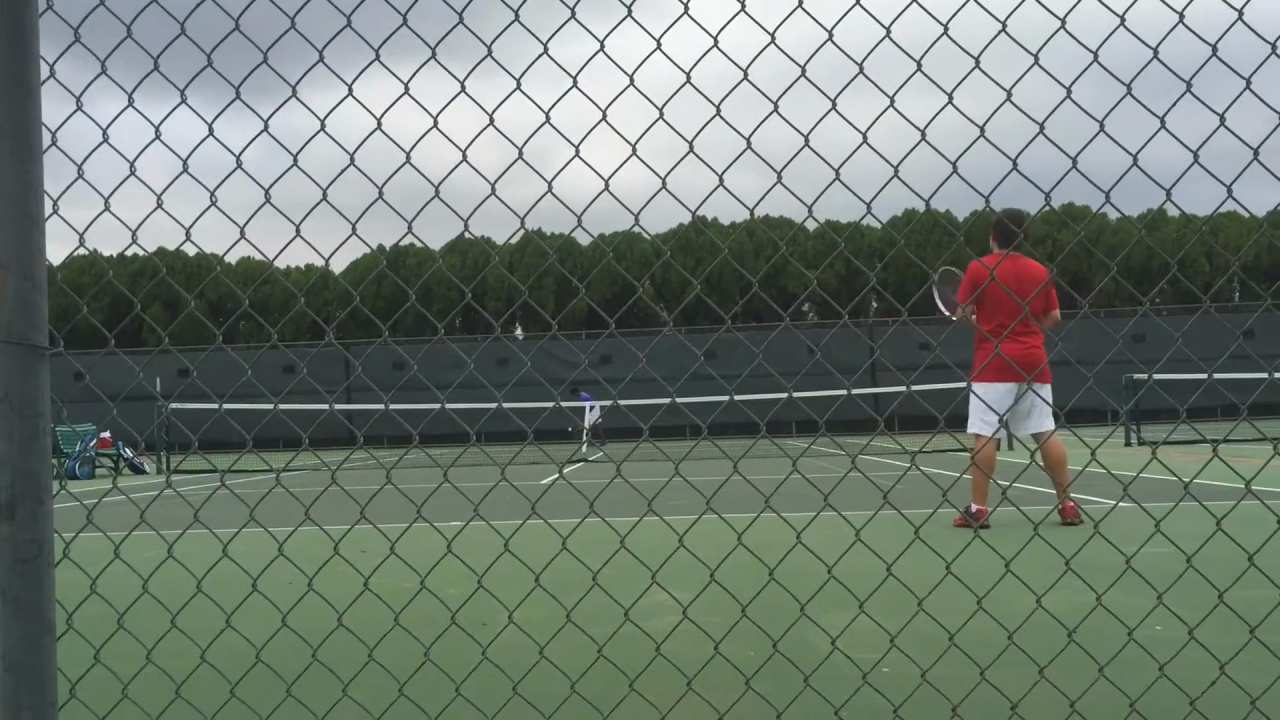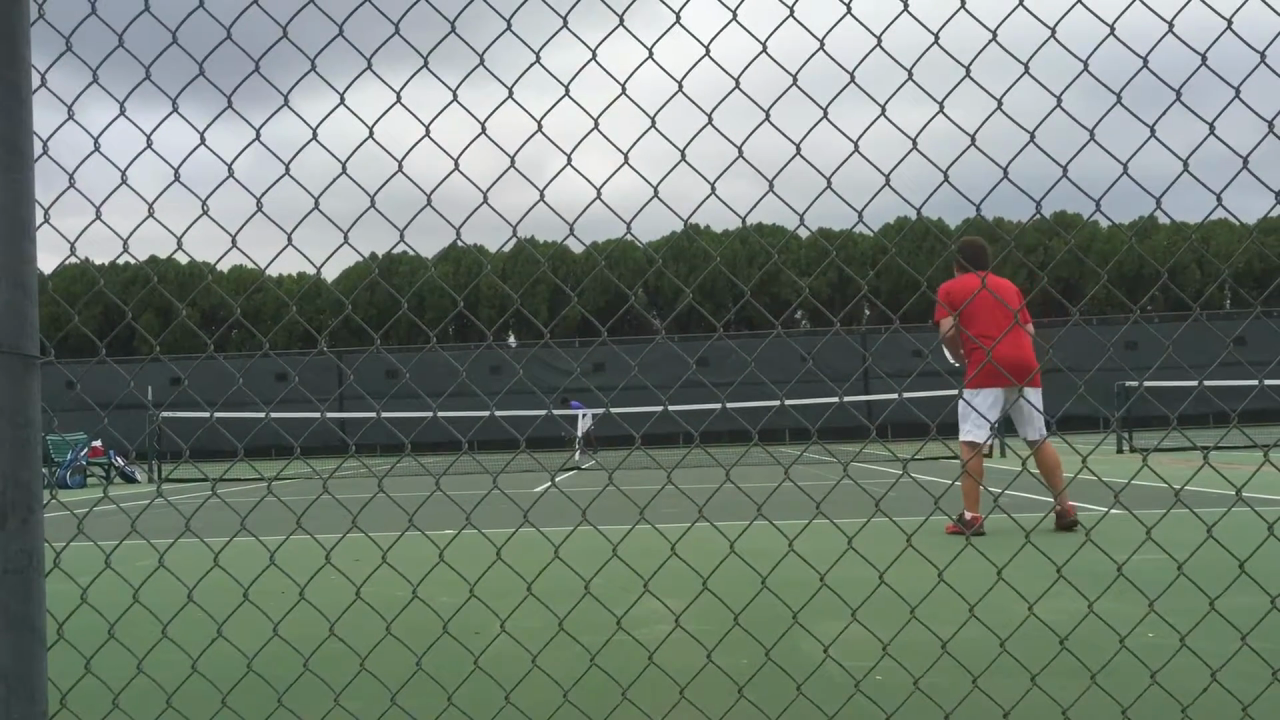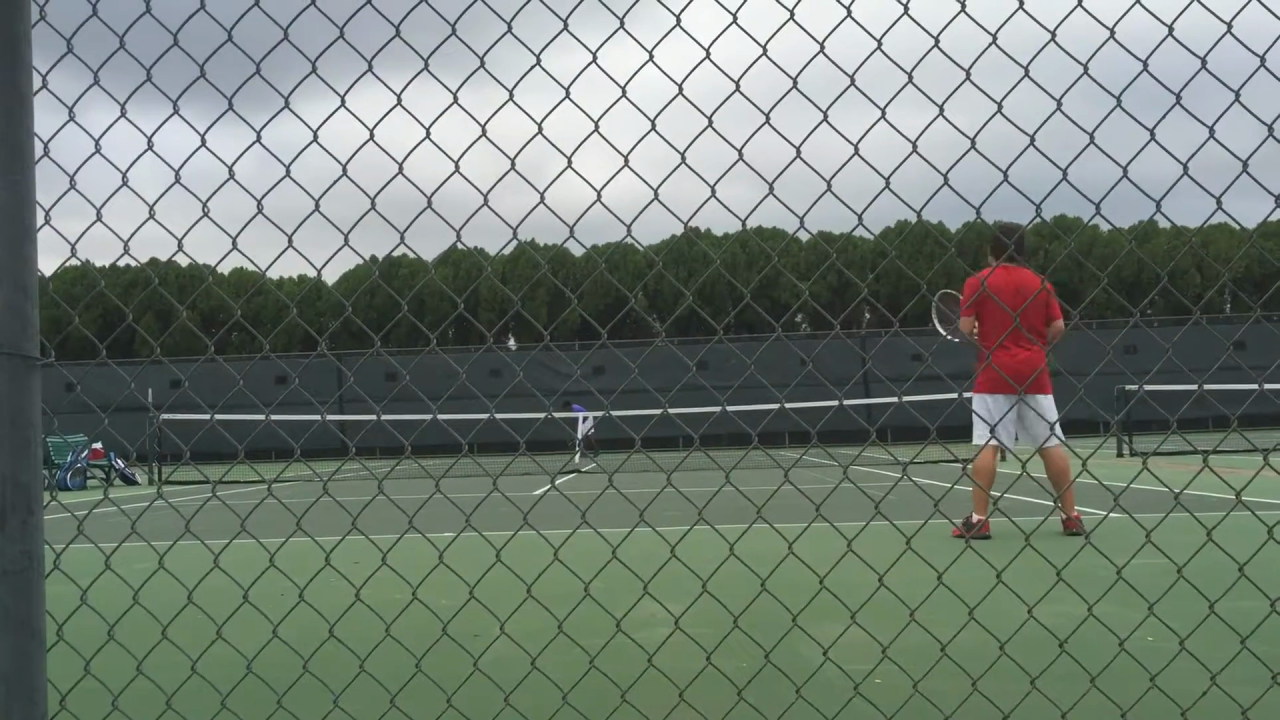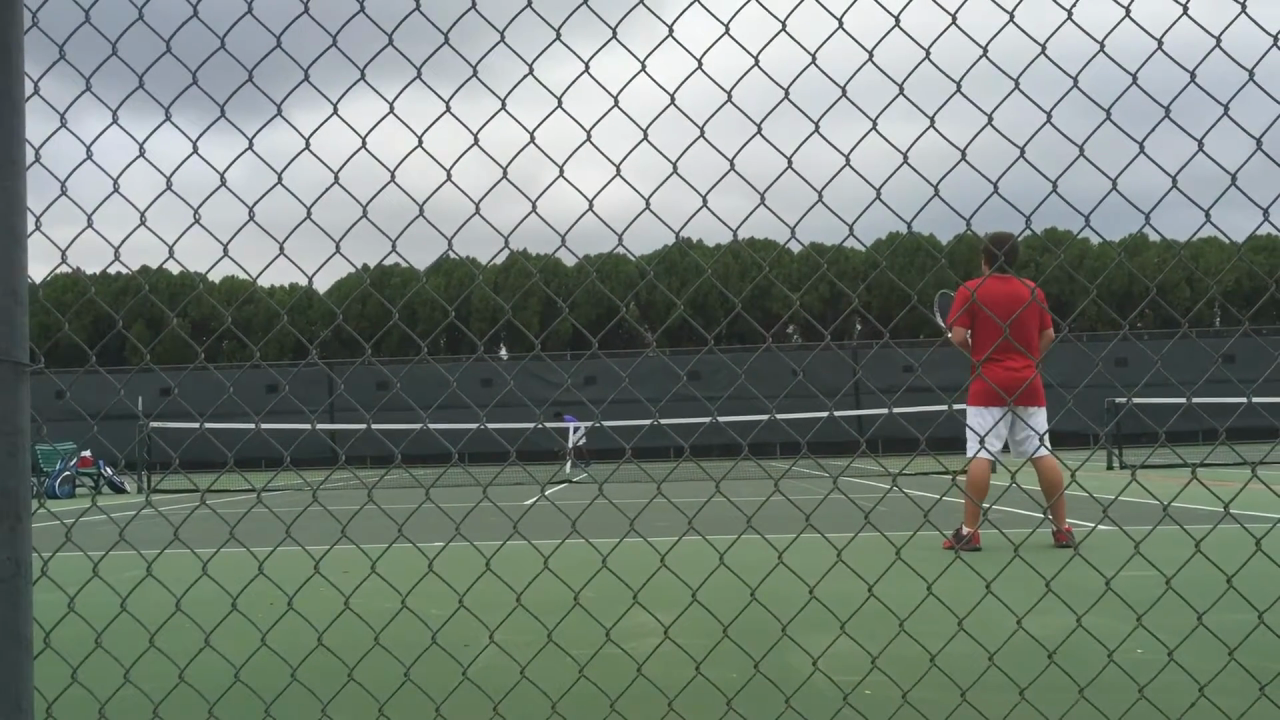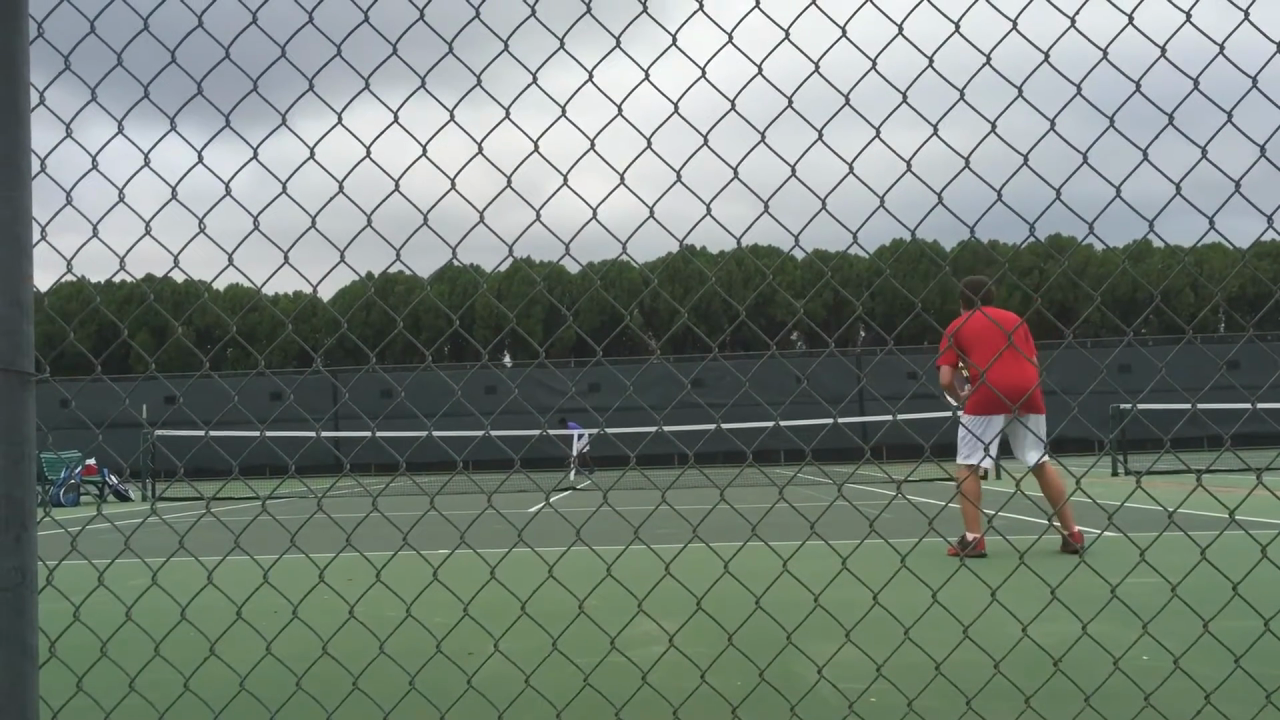
dt=1s
person 1, frame 1
left shoulder: (978, 268)
right shoulder: (1041, 271)
left elbow: (963, 314)
right elbow: (1054, 316)
left hip: (994, 362)
right hip: (1033, 360)
left knee: (984, 435)
right knee: (1045, 432)
left ankle: (978, 509)
right ankle: (1067, 505)
person 1, frame 2
left shoulder: (949, 288)
right shoulder: (1009, 286)
left elbow: (949, 331)
right elbow: (1030, 330)
left wrist: (959, 355)
left hip: (986, 369)
right hip: (1025, 364)
left knee: (972, 441)
right knee: (1039, 438)
left ankle: (971, 516)
right ankle: (1064, 507)
person 1, frame 3
left shoulder: (977, 282)
right shoulder: (1040, 283)
left elbow: (966, 329)
right elbow: (1057, 328)
left hip: (994, 375)
right hip: (1034, 373)
left knee: (986, 445)
right knee: (1050, 444)
left ankle: (979, 519)
right ankle: (1070, 516)
person 1, frame 4
left shoulder: (970, 291)
right shoulder: (1033, 291)
left elbow: (958, 337)
right elbow: (1049, 336)
left hip: (988, 385)
right hip: (1028, 384)
left knee: (980, 456)
right knee: (1043, 454)
left ankle: (970, 531)
right ankle: (1062, 528)
person 1, frame 5
left shoulder: (957, 327)
right shoulder: (1014, 318)
left elbow: (945, 380)
right elbow: (1034, 362)
left wrist: (959, 396)
left hip: (988, 396)
right hip: (1028, 392)
left knee: (968, 465)
right knee: (1041, 462)
left ankle: (973, 538)
right ankle: (1071, 533)
